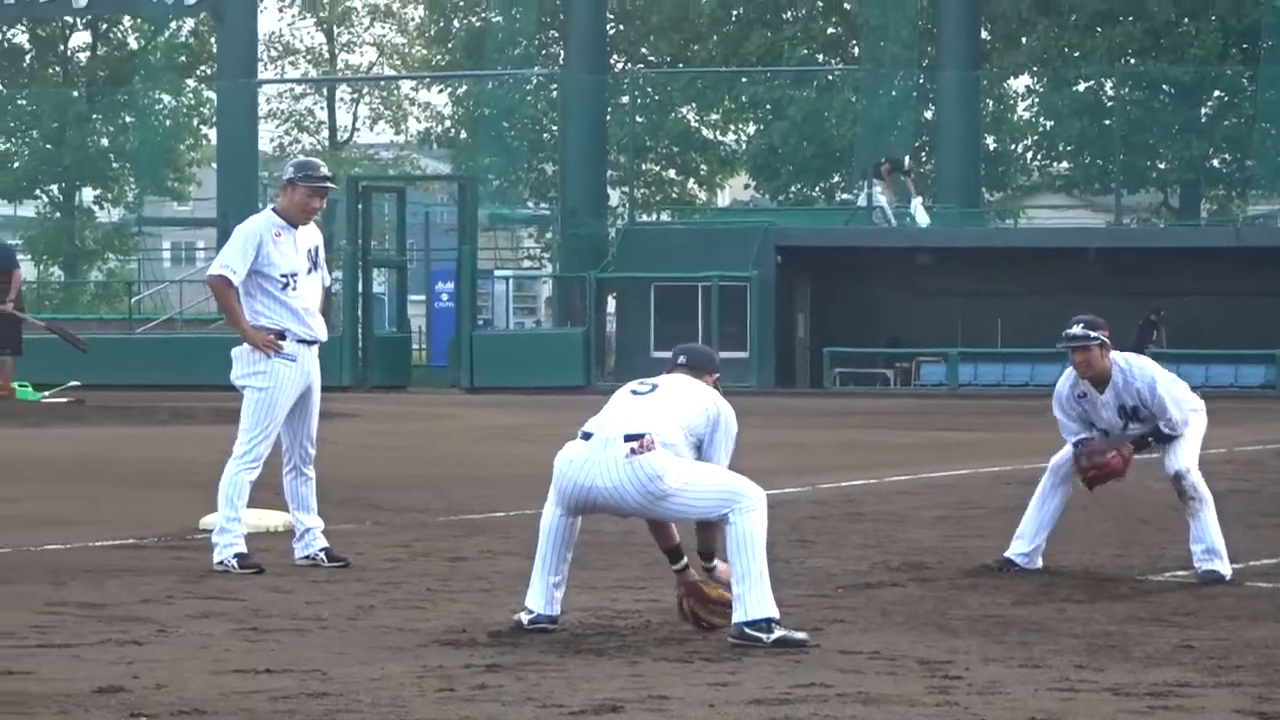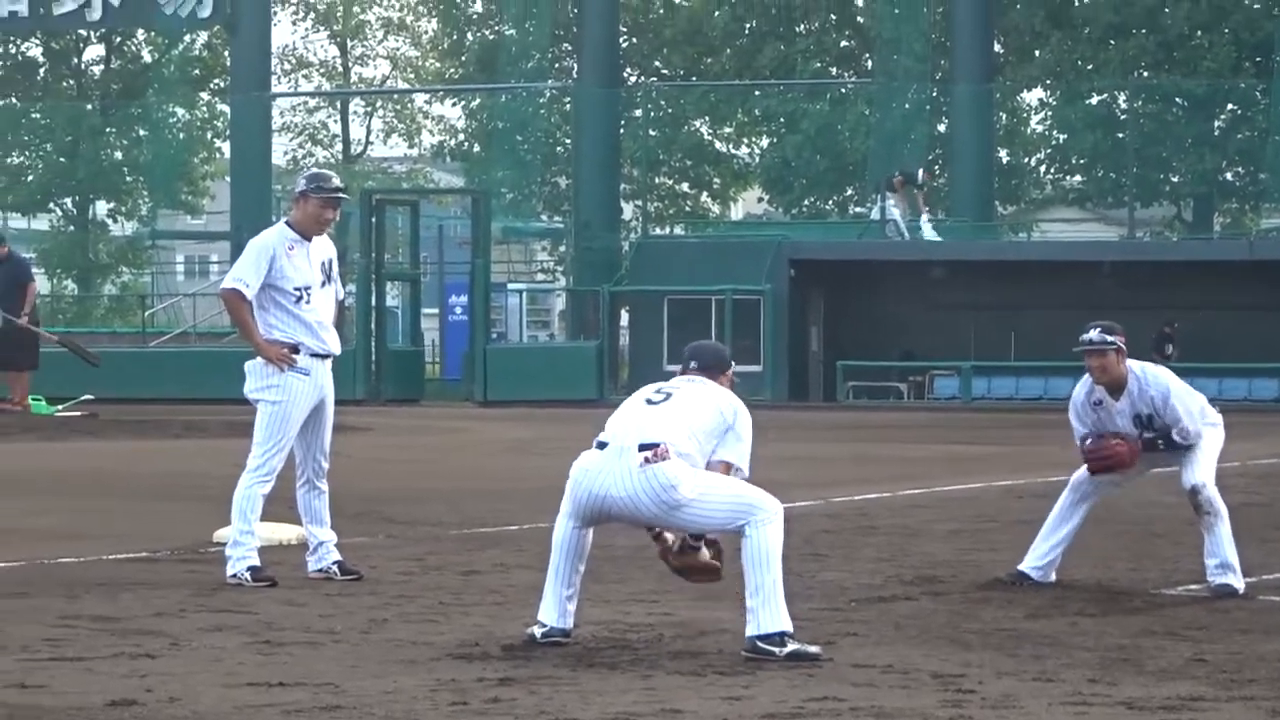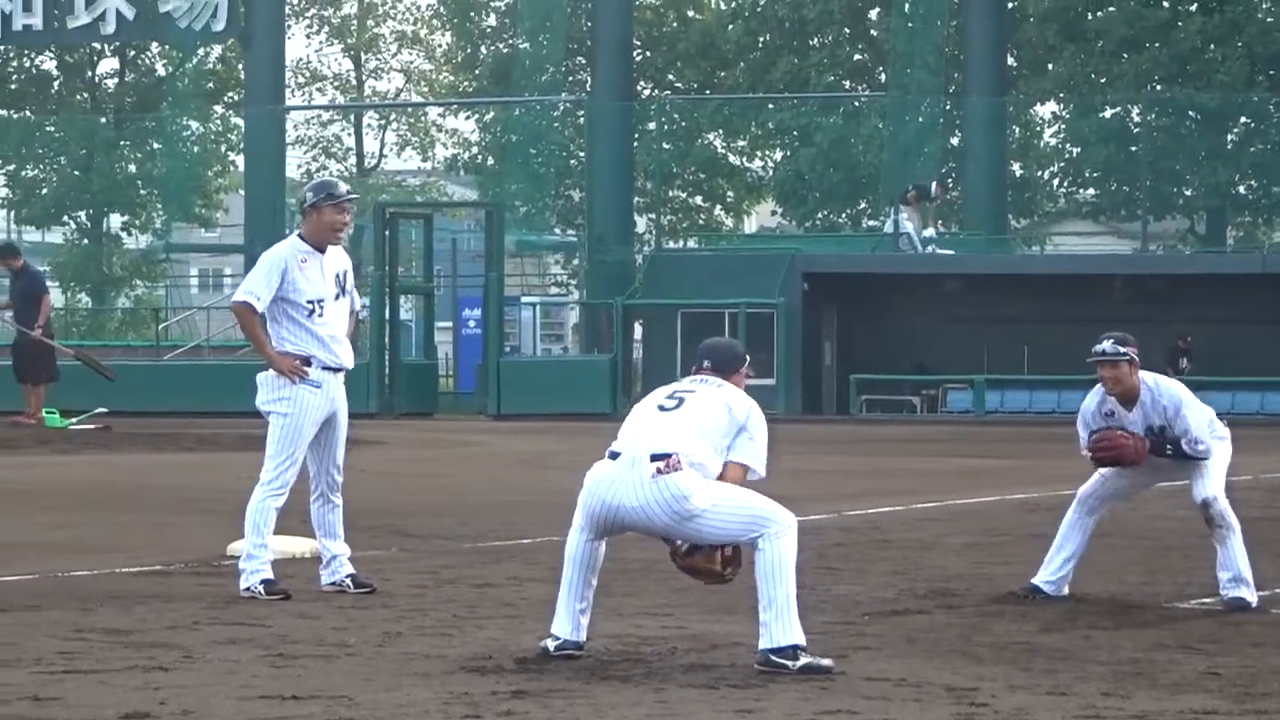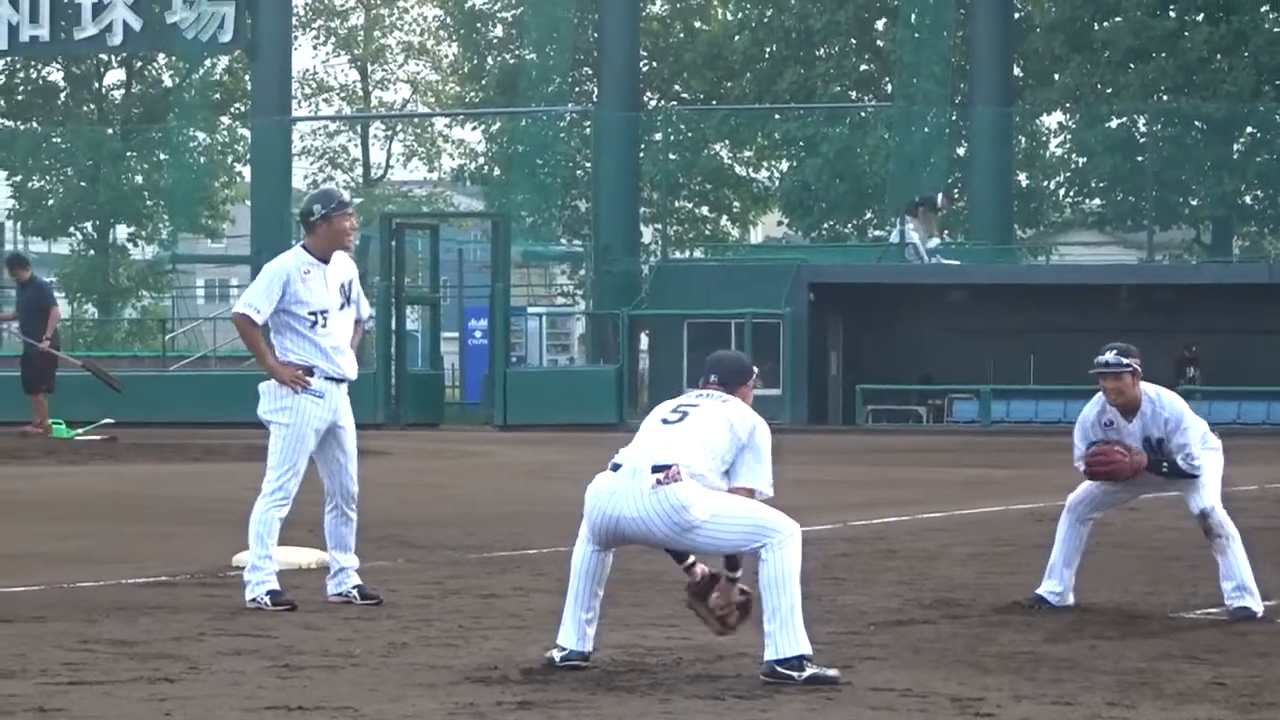
dt=0.2s
person 1, frame 1
left shoulder: (312, 234)
right shoulder: (256, 229)
right elbow: (218, 278)
right wrist: (246, 330)
left hip: (309, 356)
right hip: (274, 358)
left knee: (302, 456)
right knee: (249, 453)
left ankle: (310, 542)
right ankle: (228, 546)
person 1, frame 2
left shoulder: (325, 247)
right shoulder: (269, 243)
right elbow: (231, 291)
right wrist: (260, 344)
left hip: (322, 369)
right hip: (287, 372)
left knee: (315, 470)
right knee: (263, 466)
left ankle: (323, 555)
right ankle: (240, 560)
person 1, frame 3
left shoulder: (340, 258)
right shoulder: (282, 256)
right elbow: (242, 304)
right wrist: (272, 357)
left hip: (335, 382)
right hip: (299, 384)
left knee: (330, 483)
right knee: (276, 480)
left ankle: (337, 569)
right ankle: (255, 573)
person 1, frame 4
left shoulder: (346, 267)
right shoulder: (285, 268)
right elbow: (243, 315)
right wrist: (273, 367)
left hip: (338, 393)
right hip: (301, 394)
left knee: (345, 491)
right knee: (279, 491)
left ankle: (344, 579)
right ankle: (260, 584)
person 2, frame 1
left shoulder: (630, 388)
right shoulder: (716, 402)
right elbow: (707, 493)
left wrist: (681, 564)
left hip: (578, 465)
right hip: (639, 468)
left knee: (562, 499)
right knee: (747, 499)
left ankle: (540, 610)
right ankle: (754, 622)
person 2, frame 2
left shoulder: (643, 393)
right shoulder: (730, 403)
right elbow: (719, 479)
left wrist: (655, 530)
right wrist: (695, 540)
left hip: (594, 473)
right hip: (655, 477)
left knee: (574, 512)
right knee: (764, 511)
left ankle: (553, 623)
right ankle: (768, 636)
person 2, frame 3
left shoulder: (656, 395)
right shoulder: (744, 405)
right elbow: (732, 479)
left wrist: (667, 531)
right wrist: (718, 541)
left hip: (606, 483)
right hip: (667, 486)
left knee: (586, 526)
right knee: (778, 525)
left ankle: (566, 637)
right ankle: (781, 649)
person 2, frame 4
left shoulder: (665, 408)
right shoulder: (750, 422)
right elbow: (741, 503)
left wrist: (687, 564)
right wrist: (731, 575)
left hip: (606, 496)
right hip: (667, 499)
left knee: (594, 536)
right knee: (781, 533)
left ankle: (572, 647)
right ankle: (787, 660)
person 3, frame 1
left shoulder: (1142, 374)
right shoulder: (1067, 387)
left elbow: (1176, 423)
right elbow: (1078, 435)
left wrist: (1131, 448)
left hip: (1180, 417)
right hip: (1114, 431)
left knee: (1181, 470)
right knee: (1060, 468)
left ankle: (1212, 562)
right ankle: (1023, 555)
person 3, frame 2
left shoulder: (1158, 383)
right shoulder: (1083, 394)
left elbow: (1190, 434)
right elbow: (1089, 441)
left wrist: (1138, 445)
left hip: (1196, 428)
right hip: (1136, 441)
left knee: (1198, 484)
right knee: (1081, 484)
left ankle: (1225, 575)
right ankle: (1036, 568)
person 3, frame 3
left shoulder: (1170, 394)
right shoulder: (1094, 404)
left elbow: (1200, 448)
left wrist: (1149, 447)
left hip: (1202, 442)
left knee: (1210, 498)
right knee: (1088, 497)
left ankle: (1239, 590)
right ankle: (1050, 582)
person 3, frame 4
left shoulder: (1169, 407)
right shoulder: (1093, 413)
left elbow: (1192, 467)
right elbow: (1086, 464)
left wrist: (1145, 462)
left hip: (1195, 454)
left knee: (1207, 509)
right knee: (1077, 505)
left ankle: (1243, 599)
right ankle: (1055, 592)
